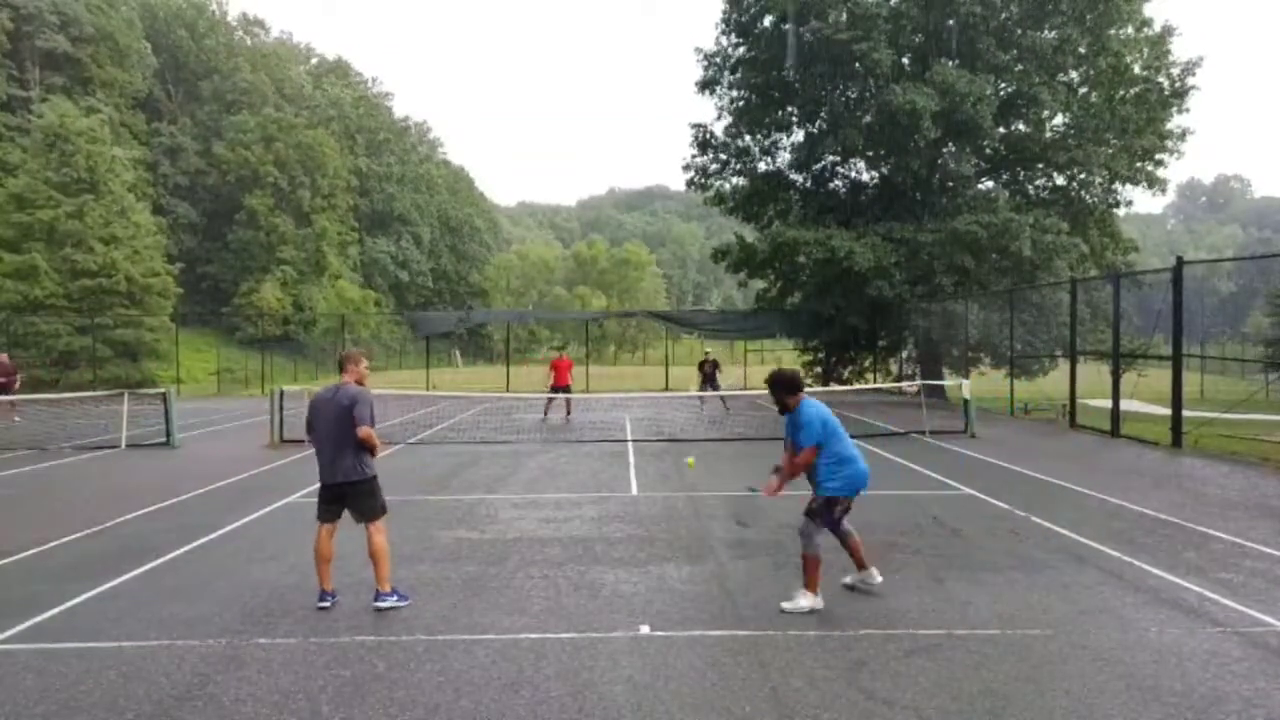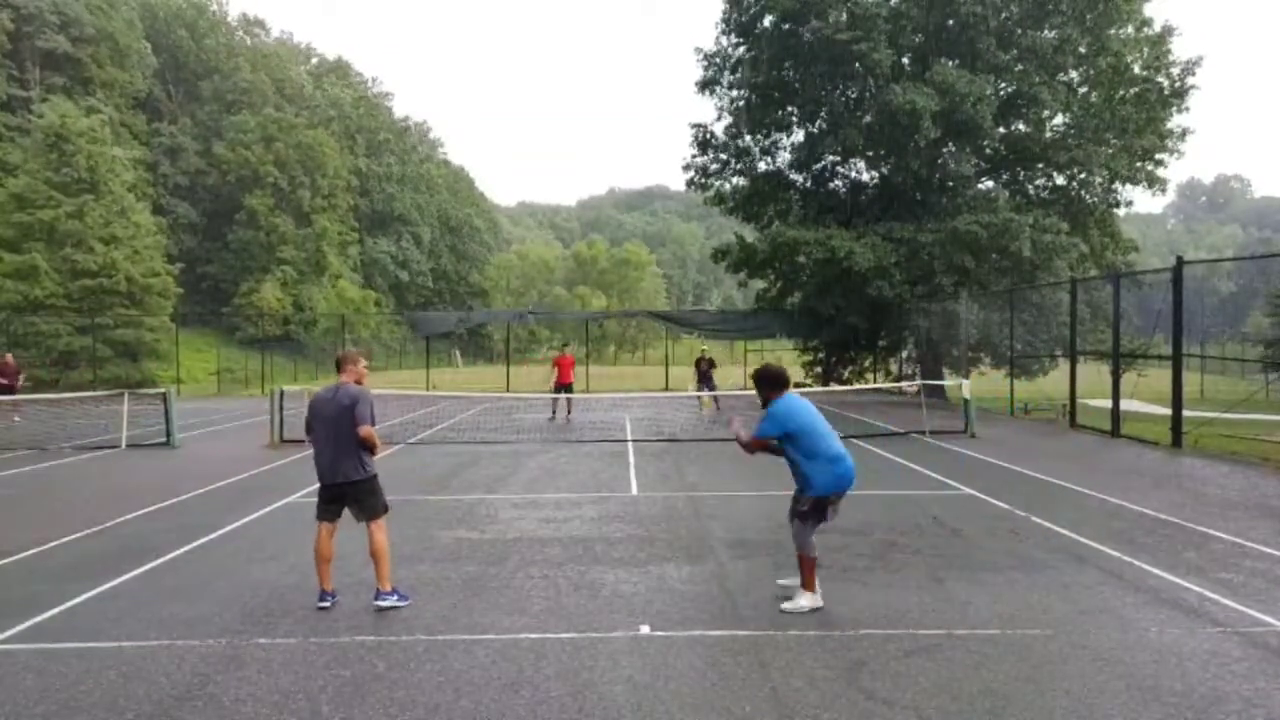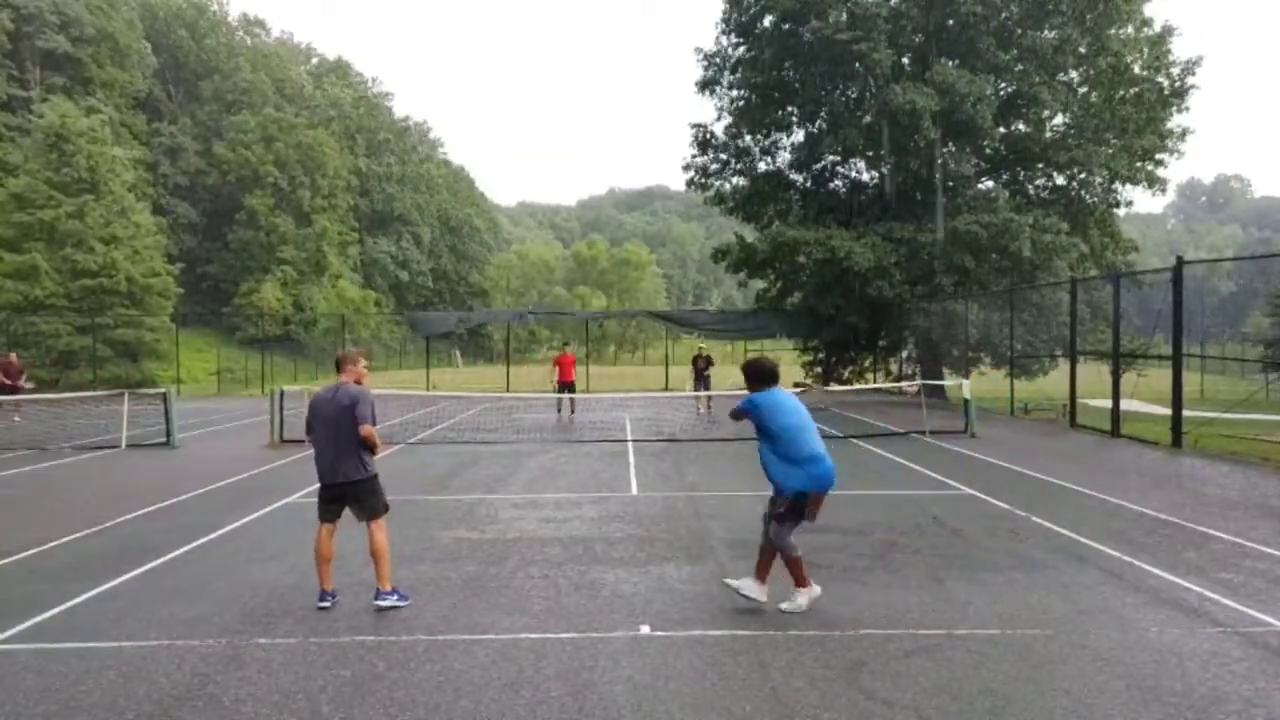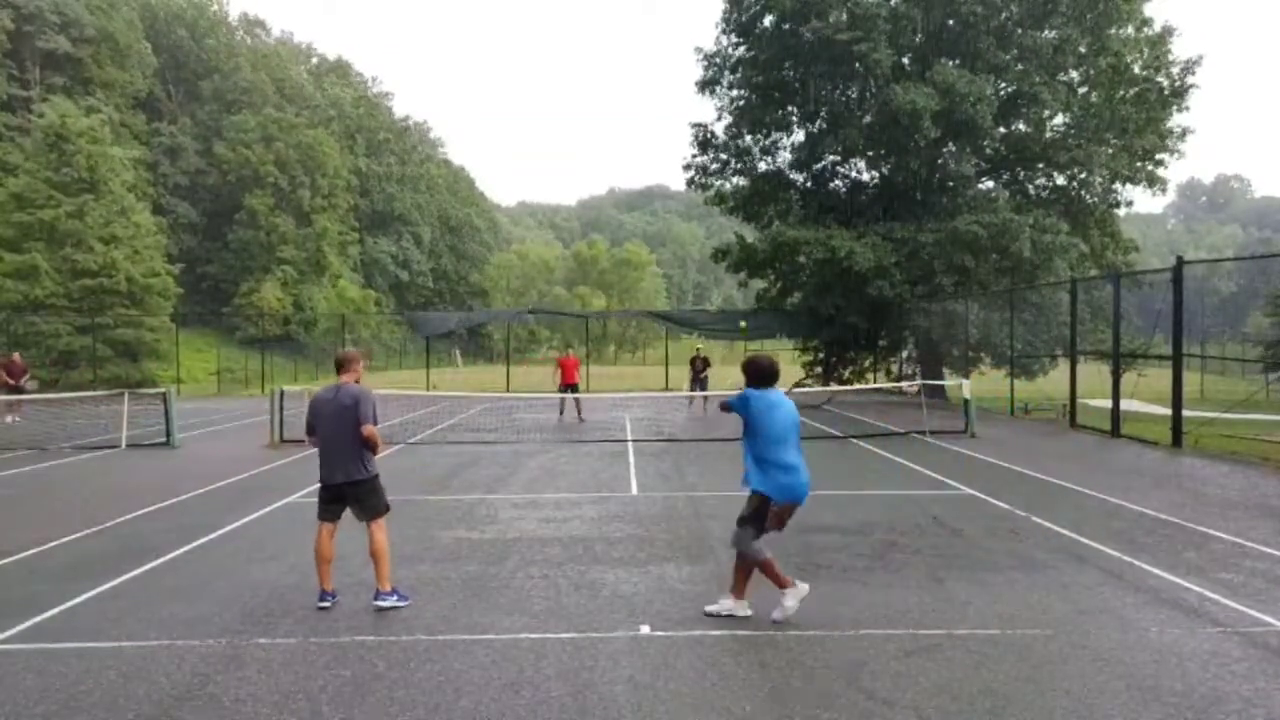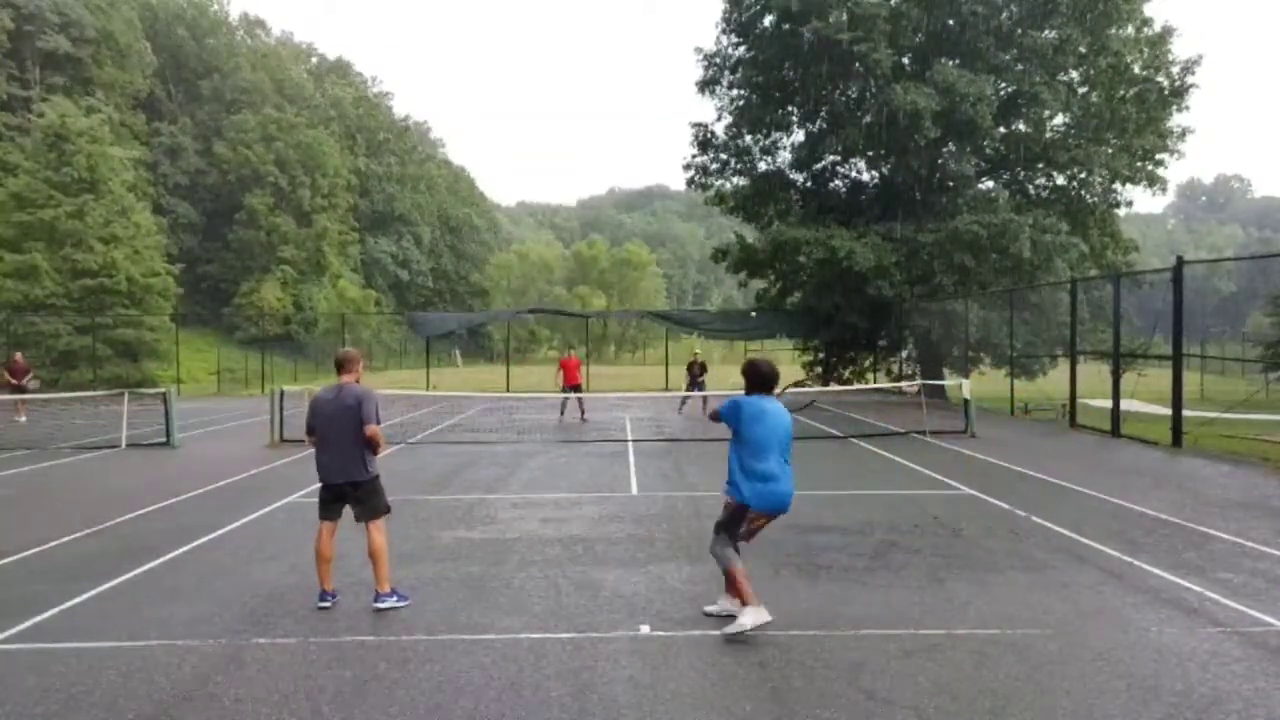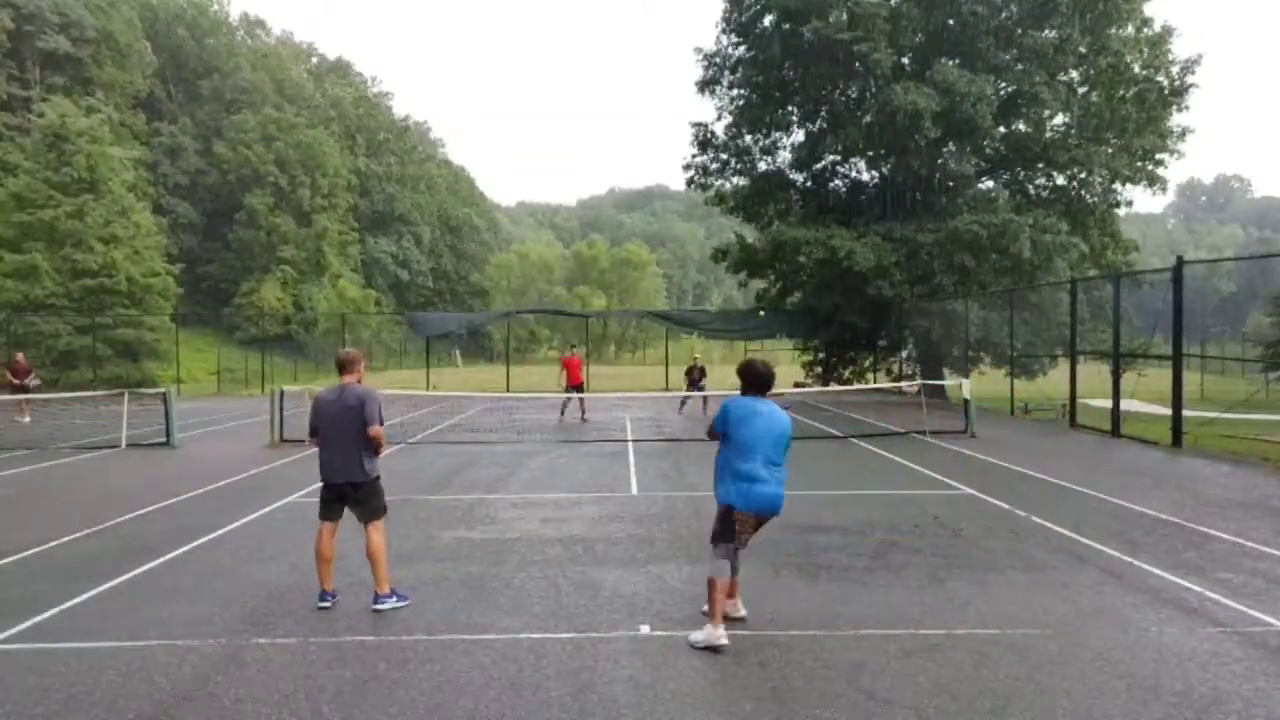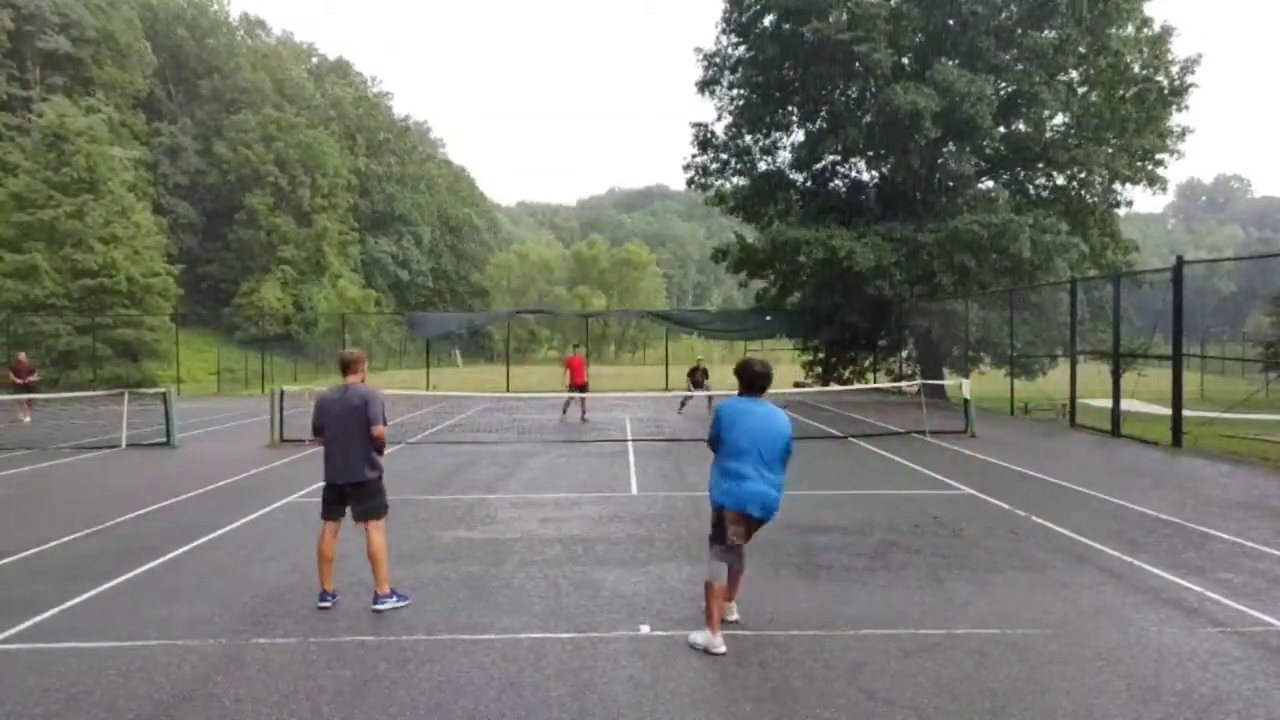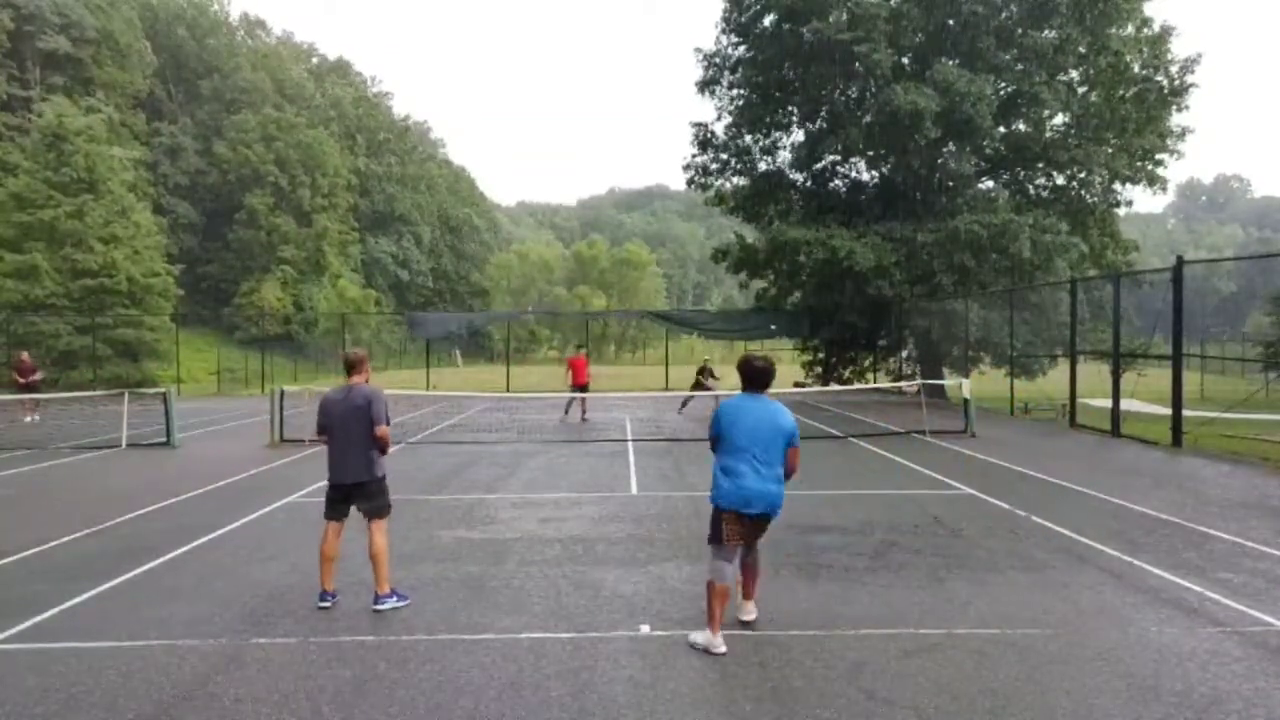
dt=0.1s
person 1, frame 1
left shoulder: (809, 414)
right shoulder: (794, 414)
left elbow: (805, 459)
right elbow: (790, 452)
left wrist: (781, 481)
right wrist: (780, 472)
left hip: (842, 478)
right hip: (845, 475)
left knee: (808, 530)
right knee: (835, 522)
left ankle: (811, 594)
right ankle: (866, 572)
person 1, frame 2
left shoulder: (777, 411)
right shoulder: (797, 402)
left elbow: (752, 447)
left wrist: (739, 435)
right wrist: (769, 446)
left hip: (830, 476)
right hip: (835, 470)
left knee: (801, 530)
right knee: (797, 519)
left ankle: (810, 594)
right ankle: (807, 579)
person 1, frame 3
left shoulder: (758, 401)
right shoulder: (787, 398)
left elbow: (735, 415)
left wrist: (743, 408)
left hip: (805, 477)
right hip: (813, 471)
left knee: (779, 532)
right knee: (772, 522)
left ankle: (805, 589)
right ankle: (757, 583)
person 1, frame 4
left shoulder: (751, 398)
right shoulder: (787, 403)
left elbow: (725, 405)
left wrist: (735, 401)
left hip: (774, 487)
right hip: (794, 484)
left knee: (744, 541)
right knee: (747, 537)
left ankle: (791, 587)
right ankle: (736, 600)
person 1, frame 5
left shoulder: (742, 405)
right shoulder: (783, 413)
left elbow: (714, 415)
left wrist: (723, 411)
left hip: (754, 494)
right hip: (779, 493)
left knee: (720, 545)
right knee: (729, 541)
left ankle: (753, 608)
right ankle: (733, 600)
person 1, frame 6
left shoulder: (732, 407)
right shoulder: (783, 418)
left elbow: (712, 433)
left hip: (740, 496)
right hip: (771, 498)
left knee: (721, 555)
right knee: (732, 545)
left ankle: (716, 628)
right ankle: (731, 602)
person 1, frame 7
left shoulder: (726, 409)
right shoulder: (783, 419)
left elbow: (713, 445)
right elbow: (783, 465)
left hip: (732, 496)
right hip: (767, 499)
left knee: (718, 557)
right knee: (735, 548)
left ankle: (713, 634)
right ankle: (728, 605)
person 1, frame 8
left shoulder: (725, 408)
right shoulder: (785, 416)
left elbow: (714, 447)
right elbow: (792, 465)
left hip: (731, 495)
right hip: (768, 497)
left knee: (722, 560)
right knee: (750, 548)
left ankle: (714, 634)
right ankle: (748, 606)
person 2, frame 1
left shoulder: (318, 398)
right shoulder: (359, 394)
left elbow: (311, 435)
right elbow: (363, 432)
right wrist: (375, 446)
left hip: (329, 474)
right hip: (358, 473)
left knee: (326, 529)
right knee: (376, 527)
left ankle: (325, 592)
right ankle: (384, 592)
person 2, frame 2
left shoulder: (317, 398)
right shoulder: (360, 394)
left elbow: (311, 436)
right elbow: (364, 431)
right wrist: (375, 445)
left hip: (328, 474)
right hip: (359, 473)
left knee: (325, 528)
right knee: (377, 526)
left ankle: (326, 592)
right ankle: (385, 591)
person 2, frame 3
left shoulder: (317, 398)
right shoulder: (360, 394)
left elbow: (311, 436)
right elbow: (365, 431)
right wrist: (376, 445)
left hip: (328, 474)
right hip: (359, 473)
left knee: (326, 529)
right knee: (377, 526)
left ankle: (326, 592)
right ankle: (385, 591)
person 2, frame 4
left shoulder: (318, 398)
right shoulder: (361, 394)
left elbow: (312, 437)
right elbow: (368, 430)
right wrist: (377, 445)
left hip: (330, 475)
right hip: (361, 473)
left knee: (326, 529)
right knee: (377, 526)
left ankle: (326, 592)
right ankle: (384, 591)
person 2, frame 5
left shoulder: (318, 398)
right shoulder: (363, 394)
left elbow: (312, 438)
right elbow: (371, 430)
right wrist: (378, 445)
left hip: (330, 474)
right hip: (362, 473)
left knee: (326, 529)
right knee: (376, 527)
left ankle: (326, 592)
right ankle: (384, 592)
person 2, frame 6
left shoulder: (320, 398)
right shoulder: (366, 395)
left elbow: (315, 438)
right elbow: (374, 431)
right wrist: (379, 447)
left hip: (331, 474)
right hip: (363, 474)
left knee: (327, 529)
right knee: (374, 529)
left ankle: (326, 592)
right ankle: (383, 593)
person 2, frame 7
left shoulder: (324, 398)
right shoulder: (369, 395)
left elbow: (318, 436)
right elbow: (378, 431)
right wrist: (381, 447)
left hip: (334, 474)
right hip: (366, 474)
left knee: (329, 529)
right knee: (375, 529)
left ankle: (326, 592)
right ankle: (383, 594)
person 2, frame 8
left shoulder: (328, 399)
right shoulder: (373, 394)
left elbow: (323, 436)
right elbow: (381, 431)
right wrist: (385, 446)
left hip: (338, 474)
right hip: (368, 473)
left knee: (332, 529)
right knee: (377, 529)
left ankle: (326, 592)
right ankle: (383, 594)
